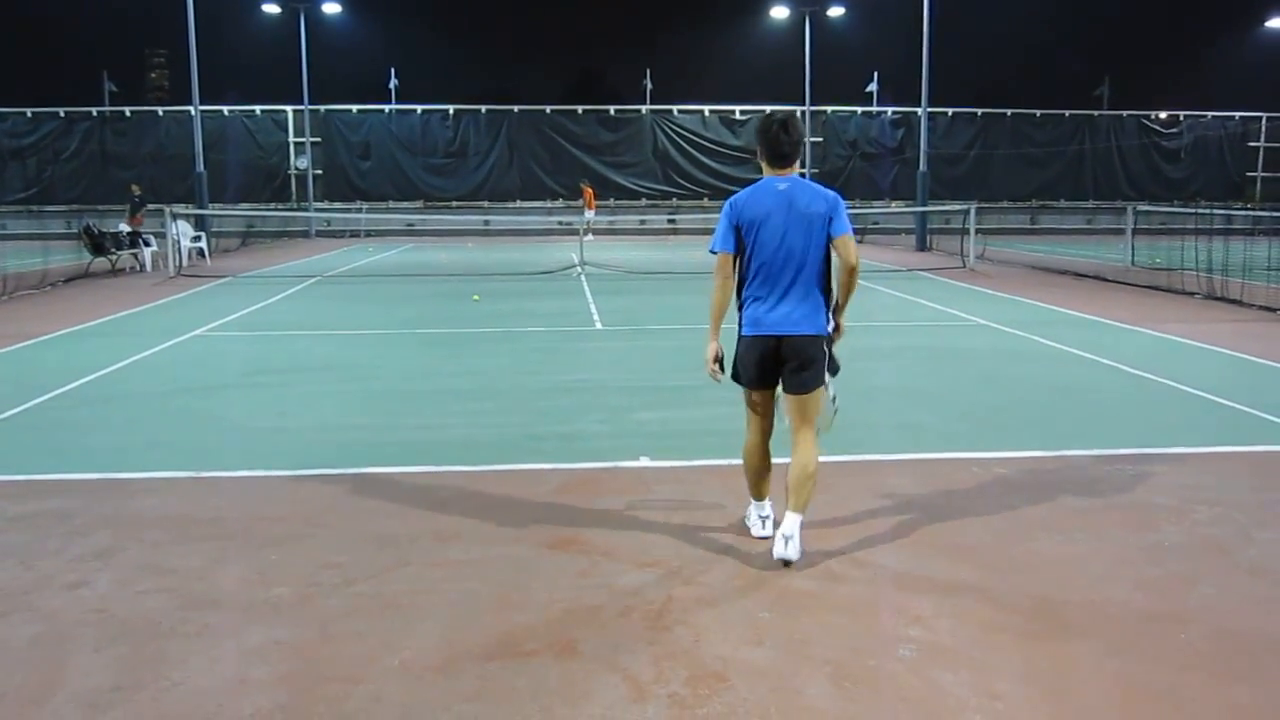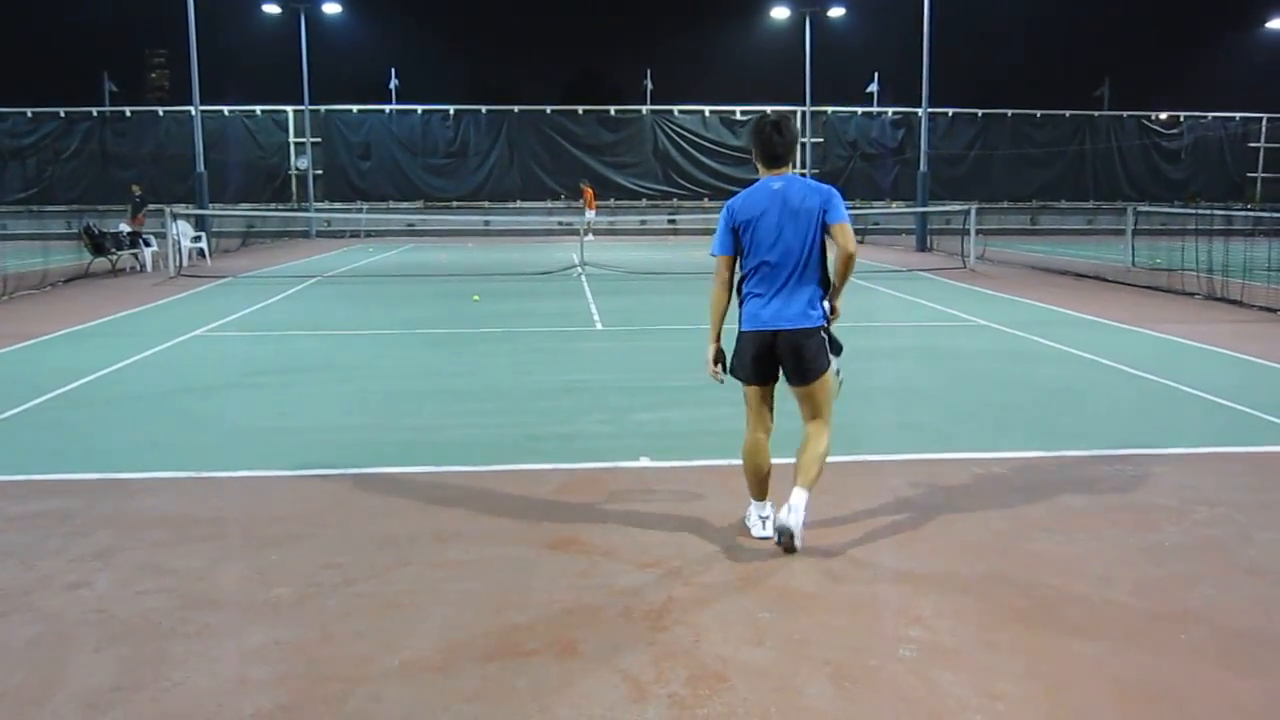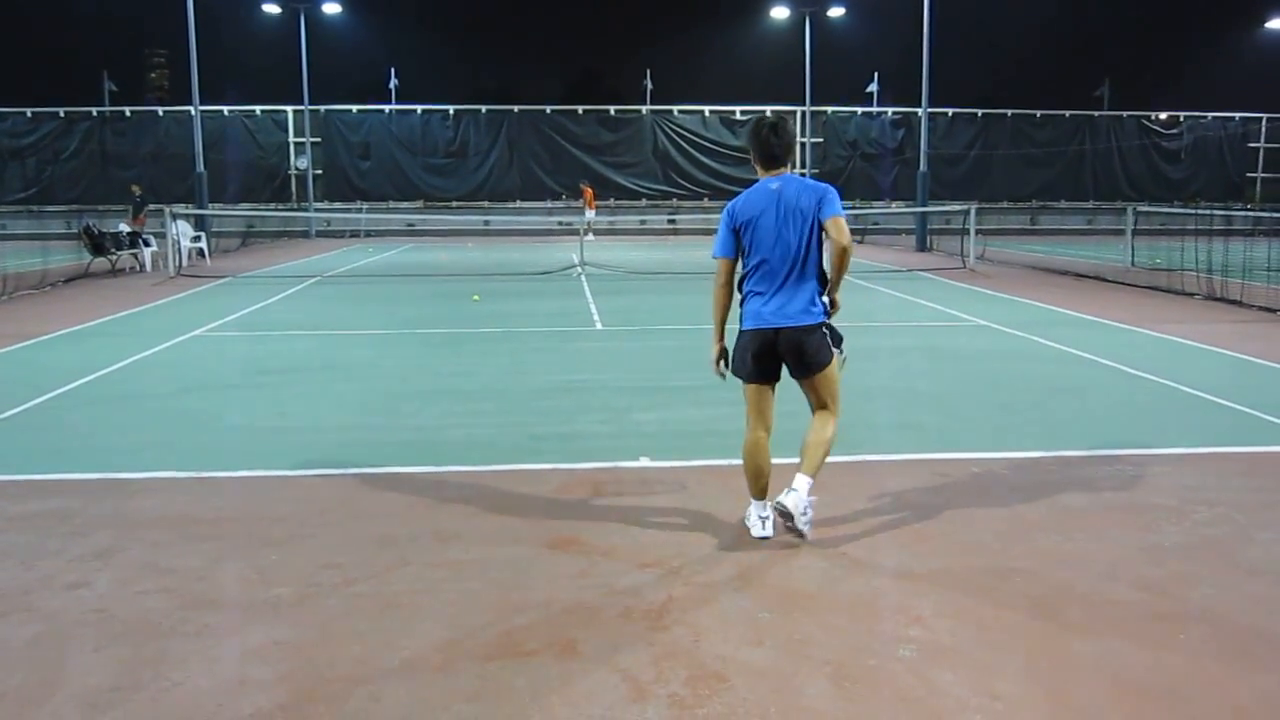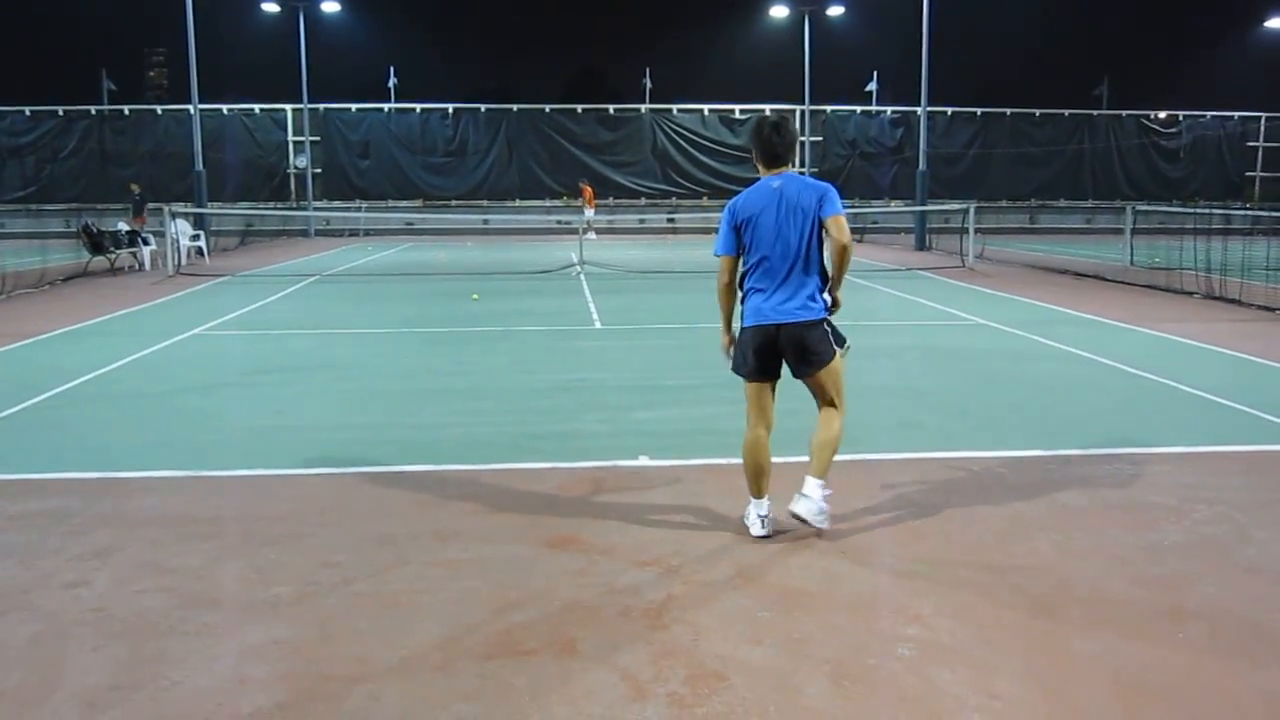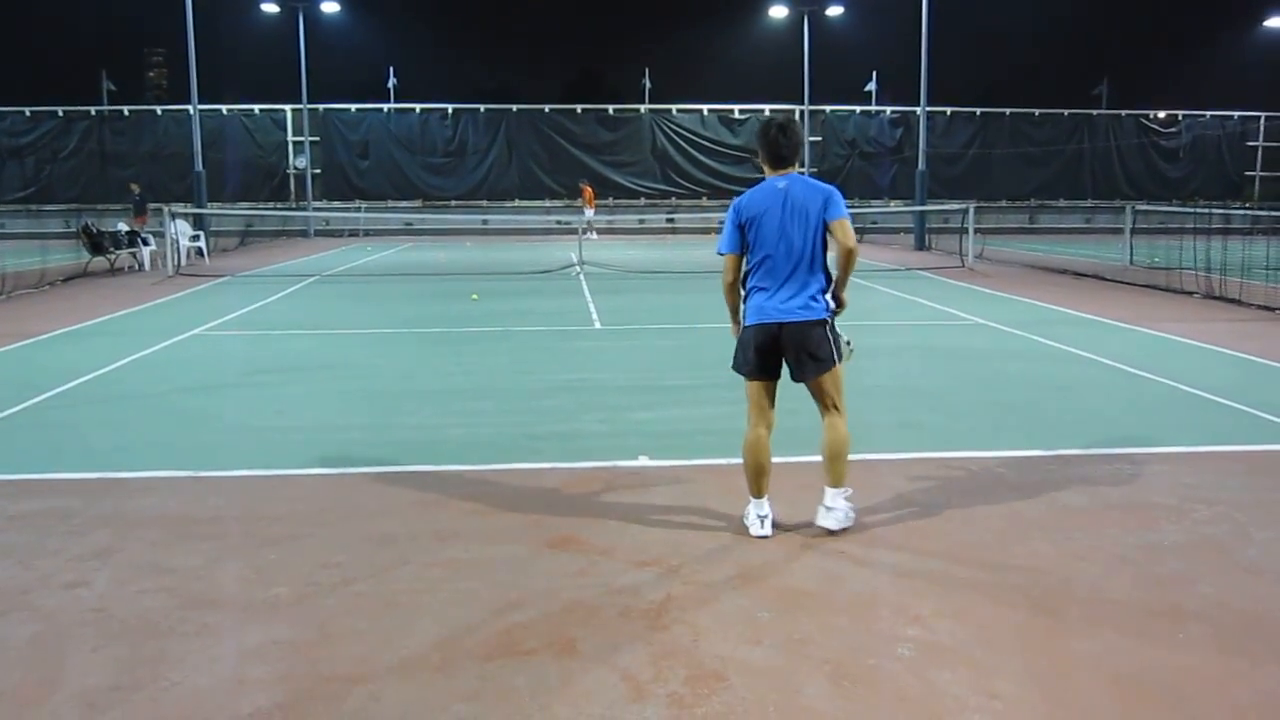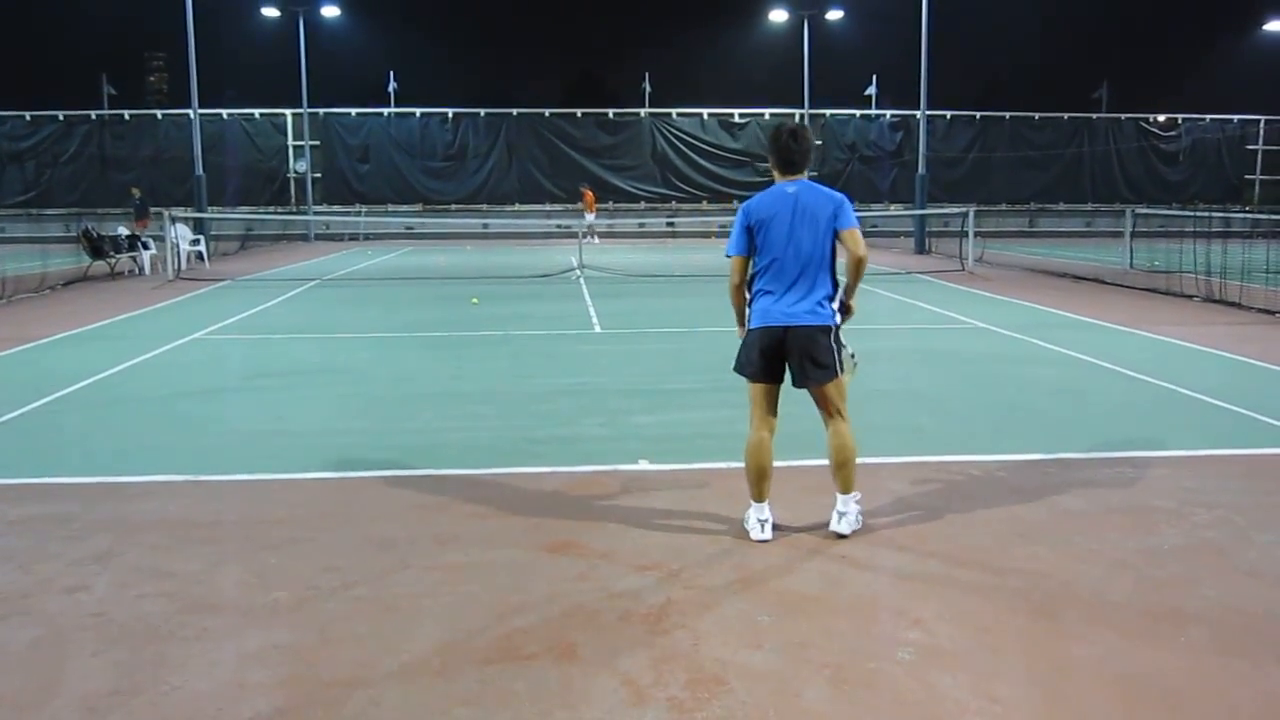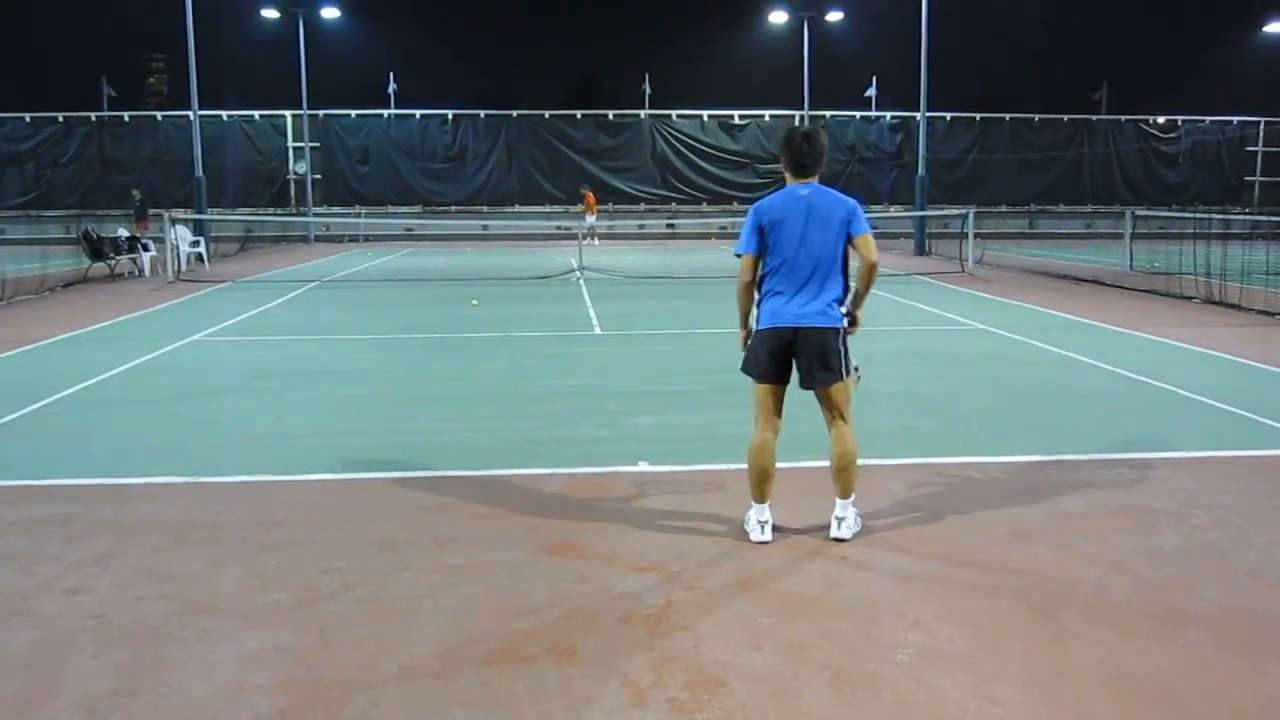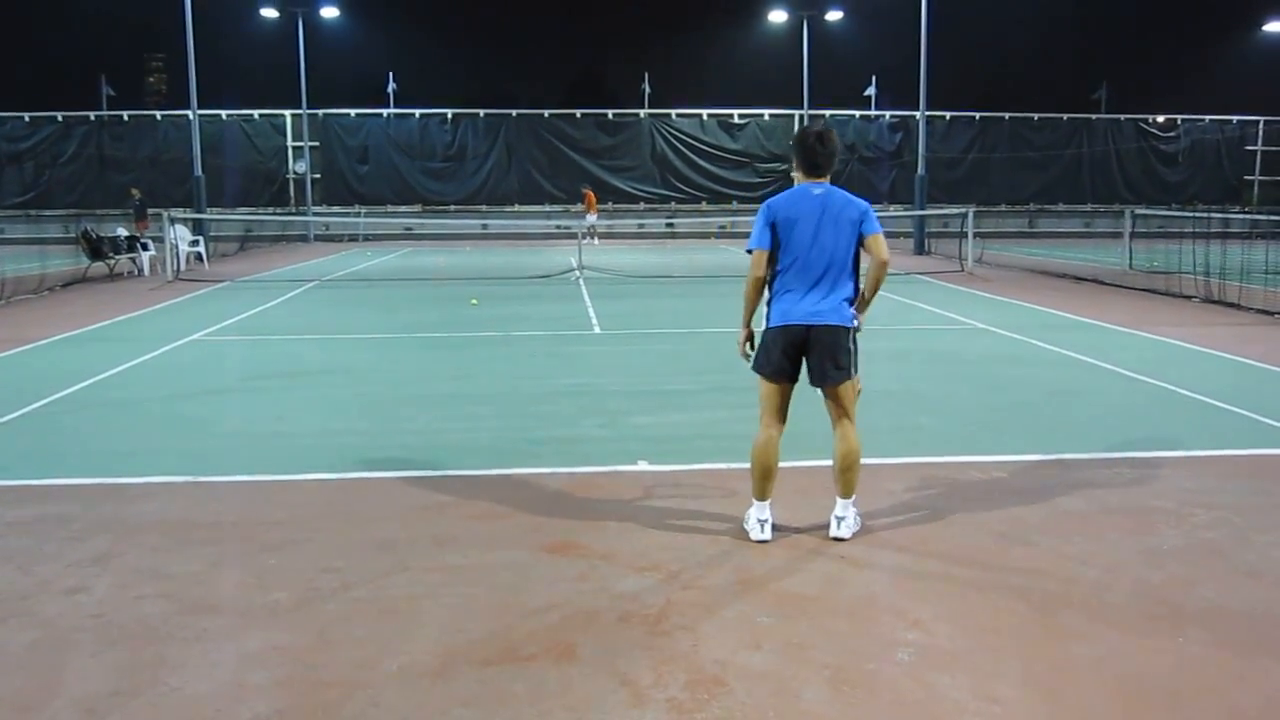
dt=0.1s
person 1, frame 1
left shoulder: (739, 204)
right shoulder: (827, 201)
left elbow: (724, 276)
right elbow: (850, 262)
left wrist: (714, 337)
right wrist: (838, 313)
left hip: (756, 332)
right hip: (808, 332)
left knee: (758, 429)
right knee: (805, 436)
left ankle: (760, 512)
right ankle: (790, 530)
person 1, frame 2
left shoulder: (737, 207)
right shoulder: (822, 196)
left elbow: (722, 280)
right elbow: (848, 249)
left wrist: (714, 340)
right wrist: (833, 296)
left hip: (754, 329)
right hip: (806, 327)
left knee: (758, 427)
right knee: (818, 423)
left ankle: (760, 513)
right ankle: (795, 505)
person 1, frame 3
left shoulder: (737, 208)
right shoulder: (819, 194)
left elbow: (723, 280)
right elbow: (842, 242)
left wrist: (717, 338)
right wrist: (832, 290)
left hip: (755, 327)
right hip: (807, 323)
left knee: (758, 426)
right knee: (826, 411)
left ankle: (760, 512)
right ankle: (799, 491)
person 1, frame 4
left shoulder: (738, 206)
right shoulder: (819, 192)
left elbow: (726, 278)
right elbow: (842, 240)
left wrist: (727, 328)
right wrist: (834, 288)
left hip: (756, 324)
right hip: (808, 320)
left knee: (758, 423)
right knee: (831, 408)
left ankle: (759, 511)
right ankle: (811, 493)
person 1, frame 5
left shoulder: (742, 205)
right shoulder: (824, 194)
left elbow: (730, 276)
right elbow: (847, 244)
left wrist: (736, 319)
right wrist: (839, 289)
left hip: (758, 323)
right hip: (810, 319)
left knee: (759, 422)
right knee: (833, 413)
left ankle: (759, 512)
right ankle: (834, 503)
person 1, frame 6
left shoulder: (751, 209)
right shoulder: (834, 202)
left elbow: (737, 278)
right elbow: (858, 254)
left wrist: (741, 320)
right wrist: (847, 298)
left hip: (764, 326)
right hip: (815, 324)
left knee: (761, 425)
right knee: (836, 420)
left ankle: (759, 515)
right ankle: (846, 508)
person 1, frame 7
left shoulder: (762, 210)
right shoulder: (845, 206)
left elbow: (746, 278)
right elbow: (870, 259)
left wrist: (744, 324)
right wrist: (855, 306)
left hip: (773, 327)
right hip: (824, 326)
left knee: (766, 426)
right knee: (839, 423)
left ankle: (759, 516)
right ankle: (845, 514)
person 1, frame 8
left shoulder: (774, 208)
right shoulder: (856, 208)
left elbow: (757, 273)
right elbow: (881, 258)
left wrist: (745, 323)
right wrist: (861, 305)
left hip: (783, 325)
right hip: (834, 326)
left knee: (770, 424)
right knee: (844, 422)
left ankle: (760, 515)
right ankle: (844, 514)
